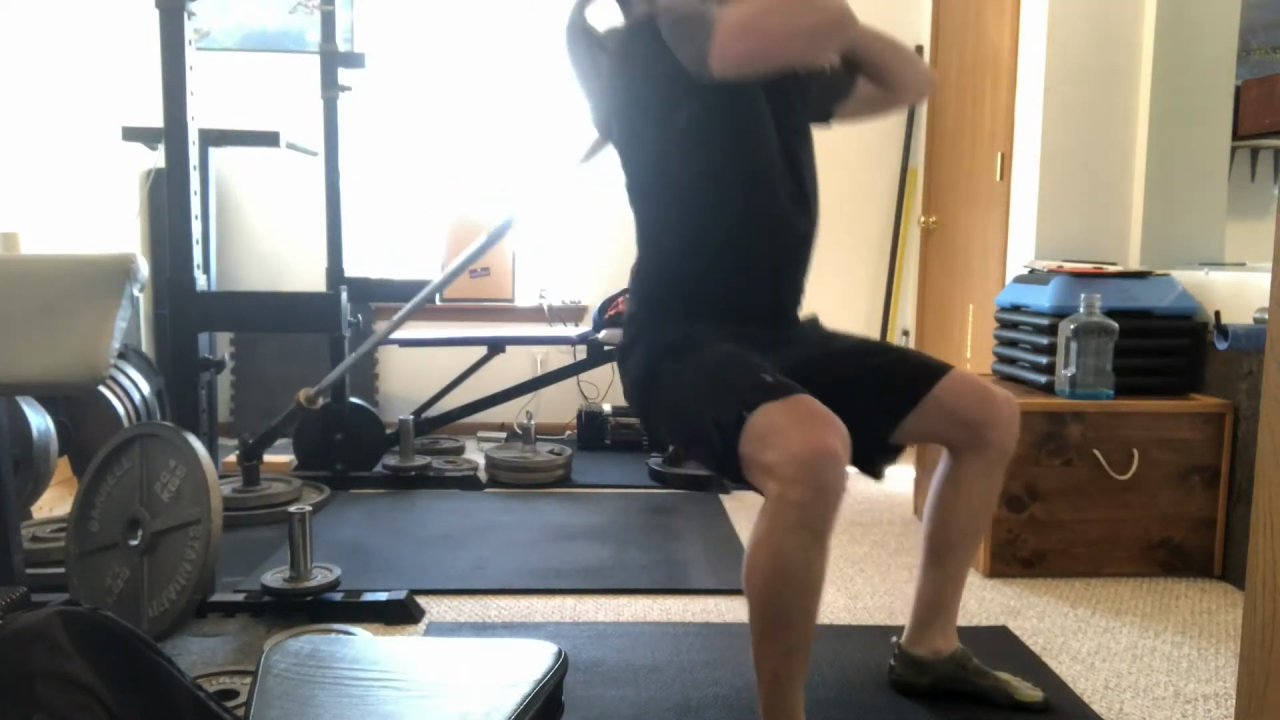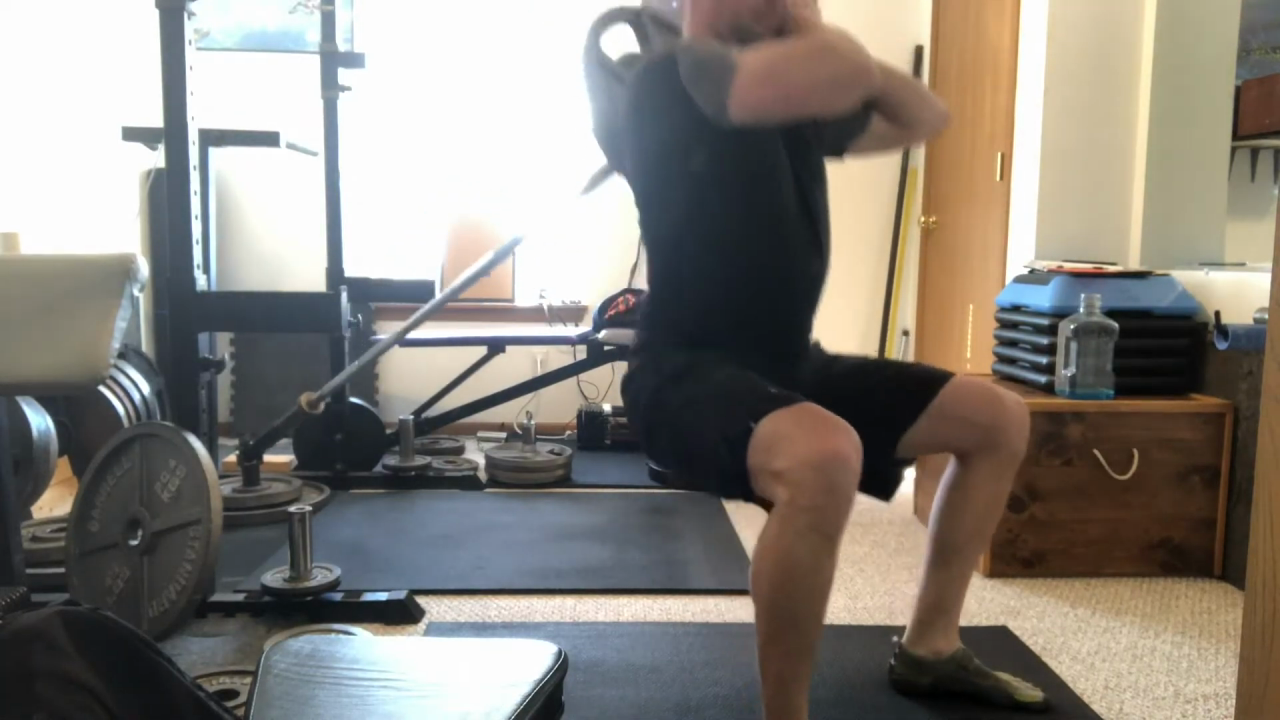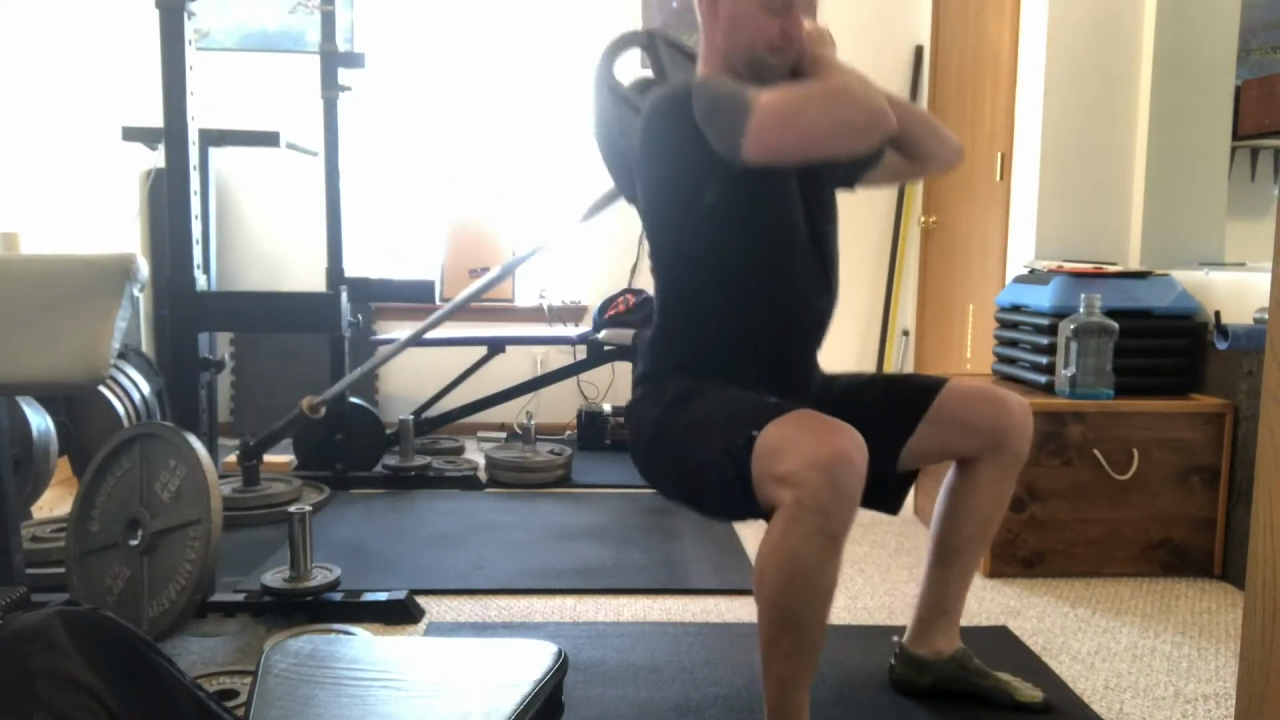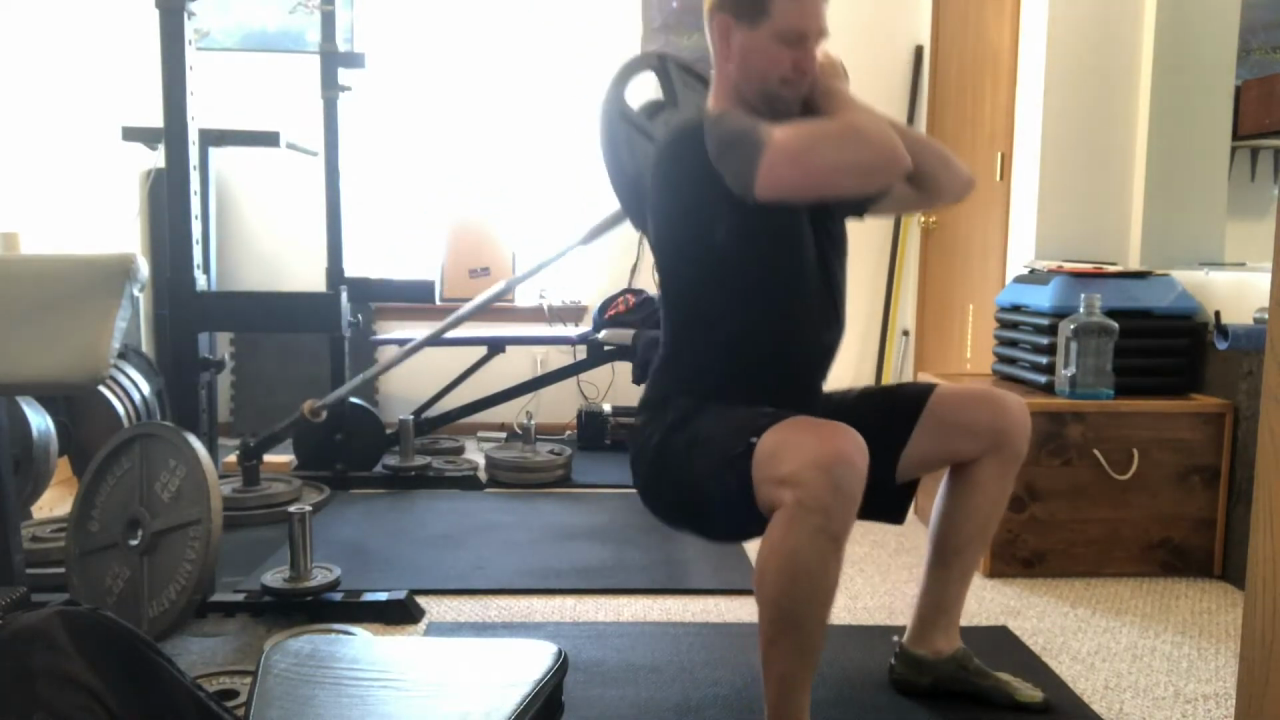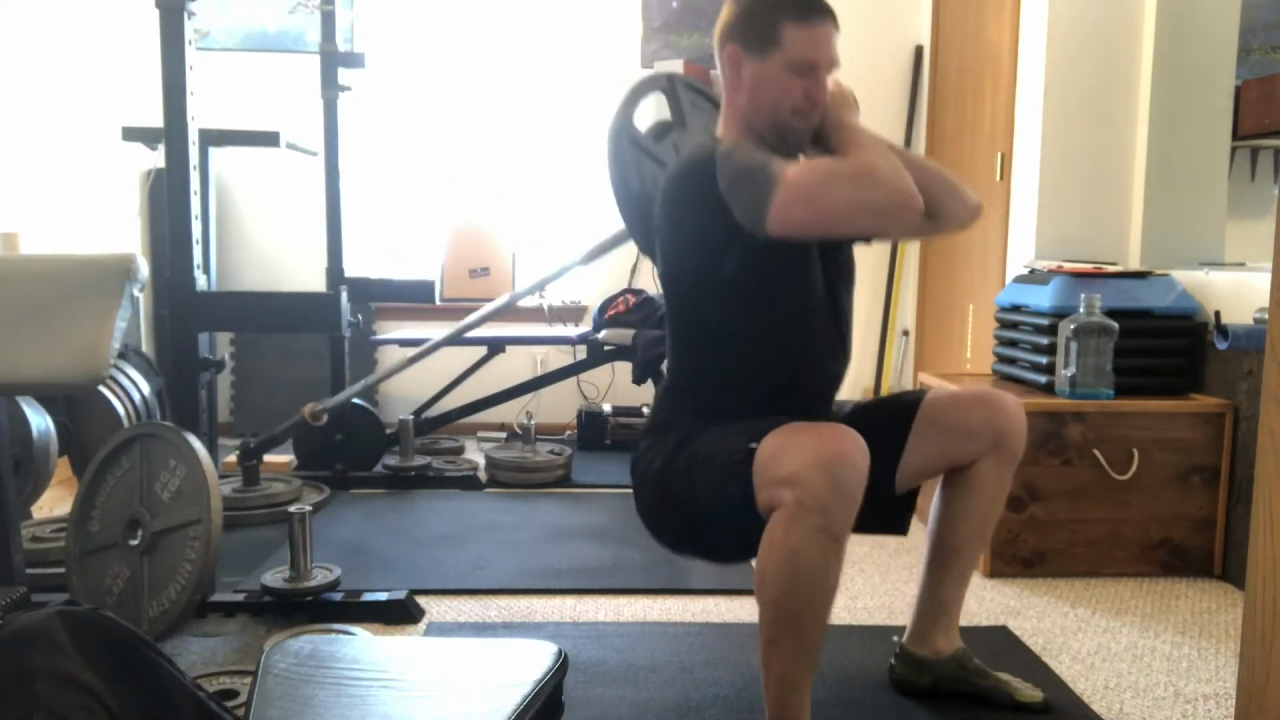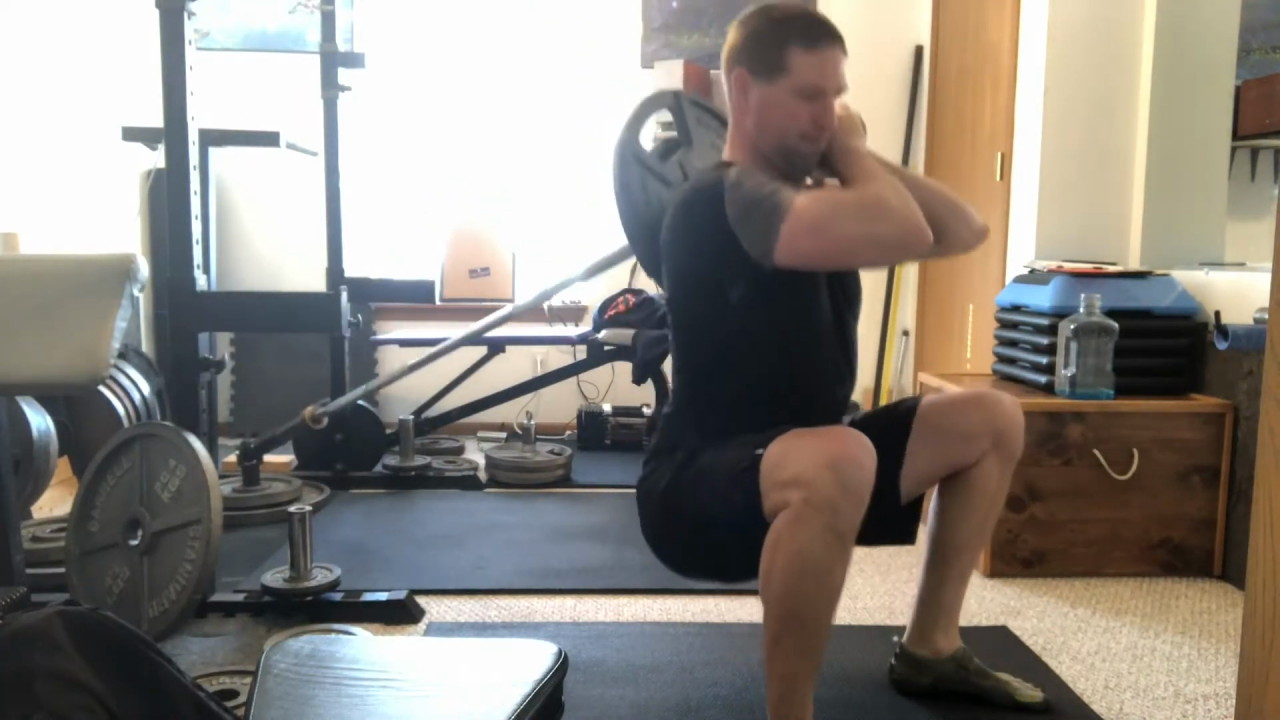
dt=0.1s
person 1, frame 1
left shoulder: (774, 63)
left elbow: (910, 80)
left hip: (778, 336)
right hip: (685, 340)
left knee: (989, 417)
right knee: (813, 453)
left ankle: (928, 648)
person 1, frame 2
left shoulder: (790, 86)
right shoulder: (678, 77)
left elbow: (924, 118)
right elbow: (837, 82)
left hip: (786, 370)
right hip: (690, 379)
left knee: (998, 419)
right knee: (823, 459)
left ankle: (930, 648)
person 1, frame 3
left shoulder: (802, 111)
right shoulder: (691, 112)
left elbow: (938, 150)
right elbow: (857, 119)
left wrist: (823, 62)
right wrist: (827, 68)
left hip: (784, 389)
right hip: (692, 405)
left knee: (1002, 422)
right knee: (829, 462)
left ankle: (930, 647)
person 1, frame 4
left shoulder: (805, 150)
right shoulder: (706, 146)
left elbow: (948, 182)
right elbow: (877, 163)
left wrist: (838, 101)
right wrist: (840, 98)
left hip: (786, 420)
right hip: (693, 440)
left knee: (999, 422)
right knee: (830, 463)
left ankle: (930, 648)
person 1, frame 5
left shoulder: (812, 181)
right shoulder: (718, 177)
left elbow: (955, 209)
right elbow: (893, 201)
left wrist: (846, 130)
right wrist: (844, 123)
left hip: (785, 431)
right hip: (693, 462)
left knee: (996, 422)
right knee: (831, 462)
left ankle: (930, 647)
person 1, frame 6
left shoulder: (812, 207)
right shoulder: (725, 202)
left elbow: (963, 232)
right elbow: (901, 233)
left wrist: (855, 156)
right wrist: (850, 153)
left hip: (794, 471)
right hip: (697, 491)
left knee: (991, 421)
right knee: (837, 465)
left ankle: (930, 648)
